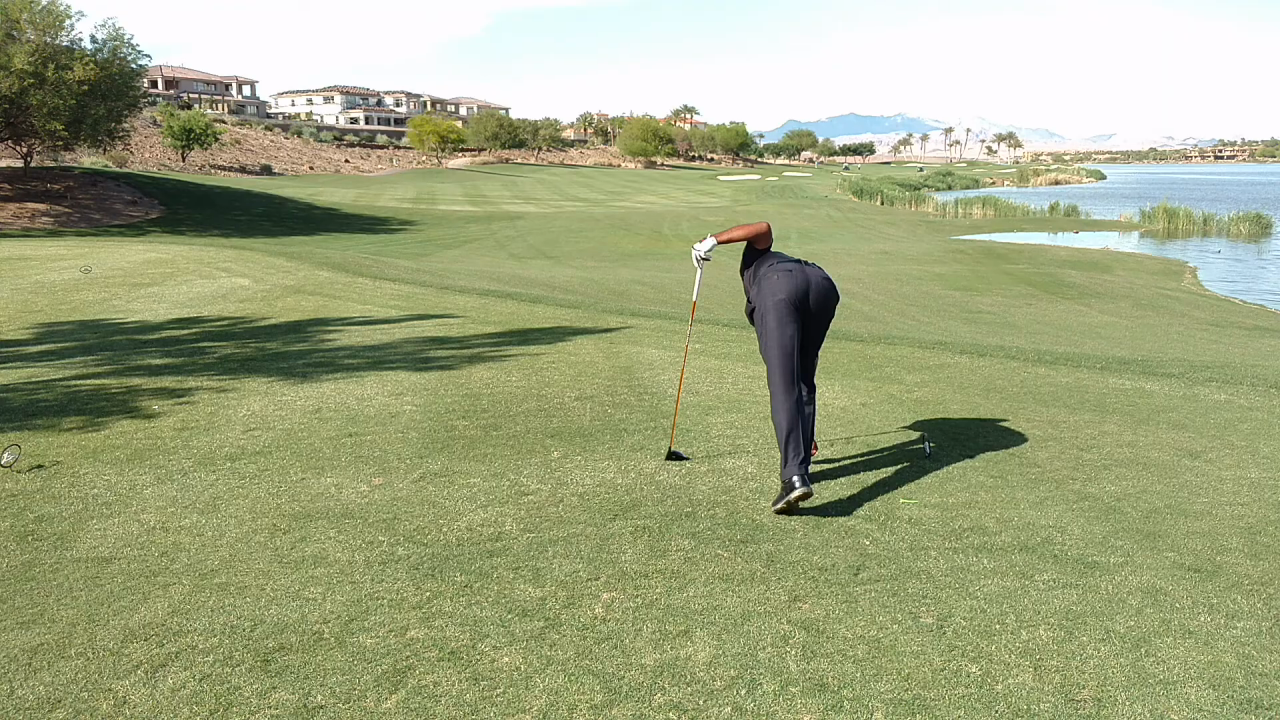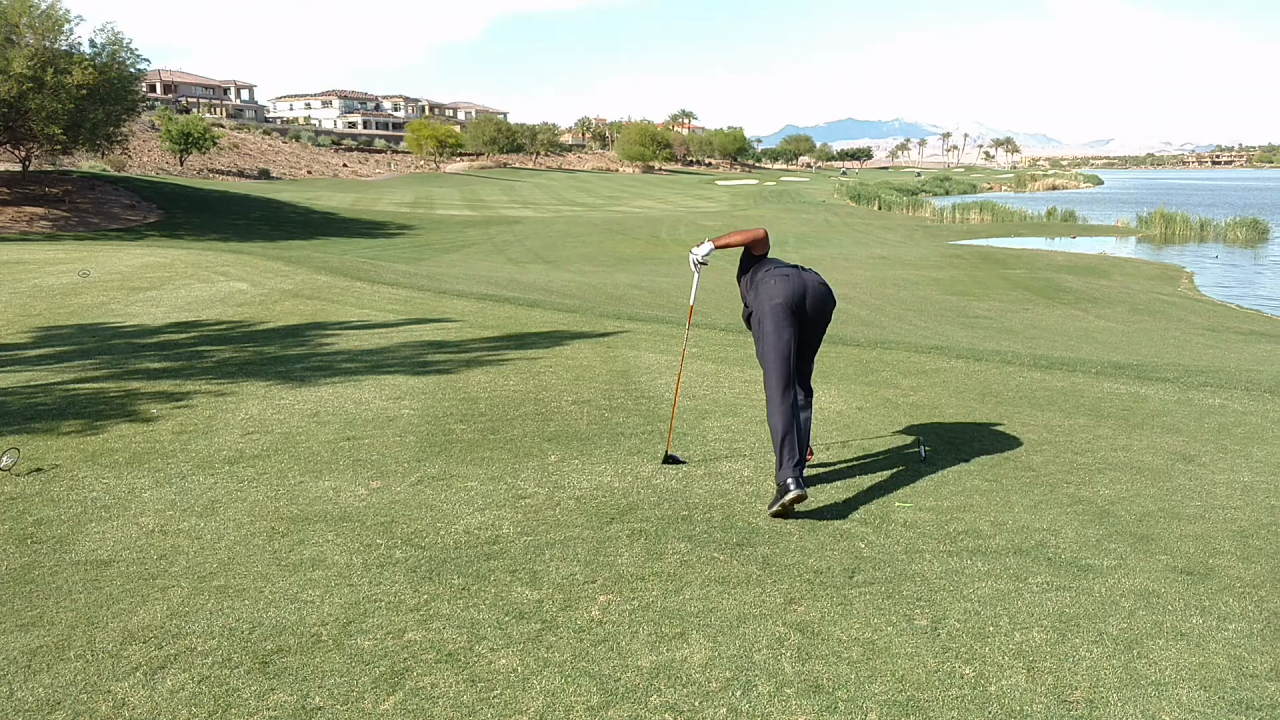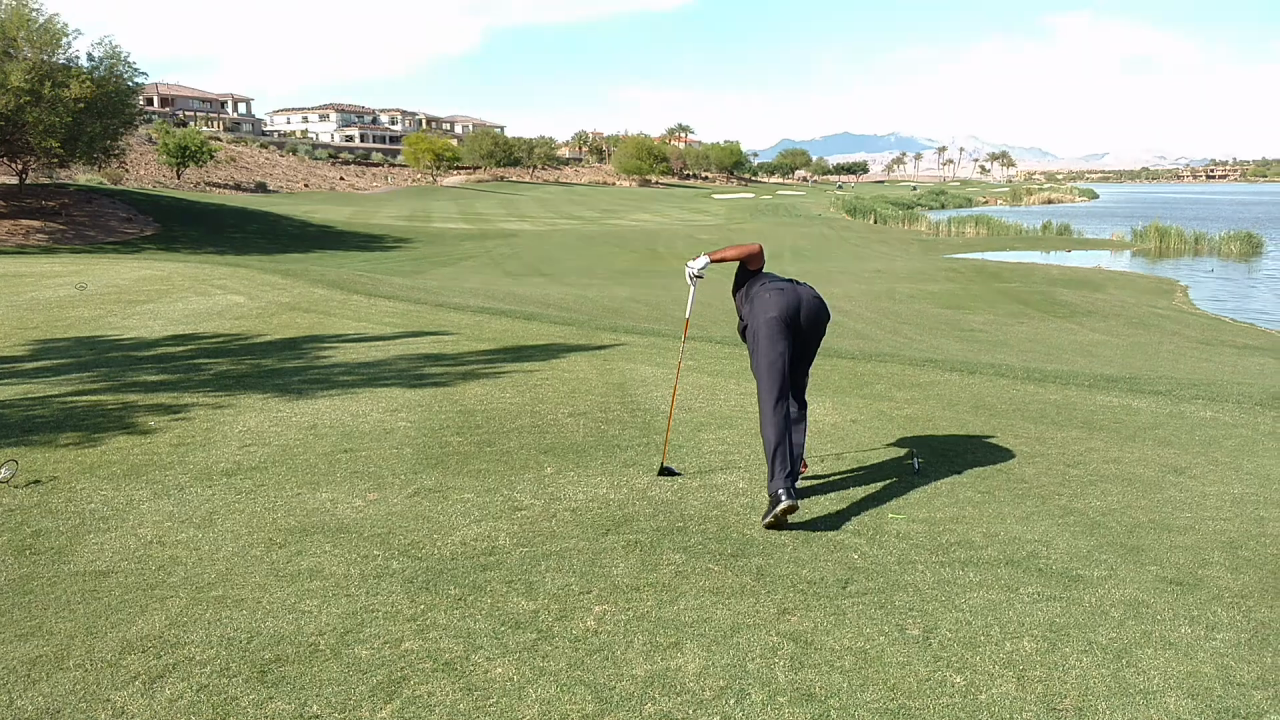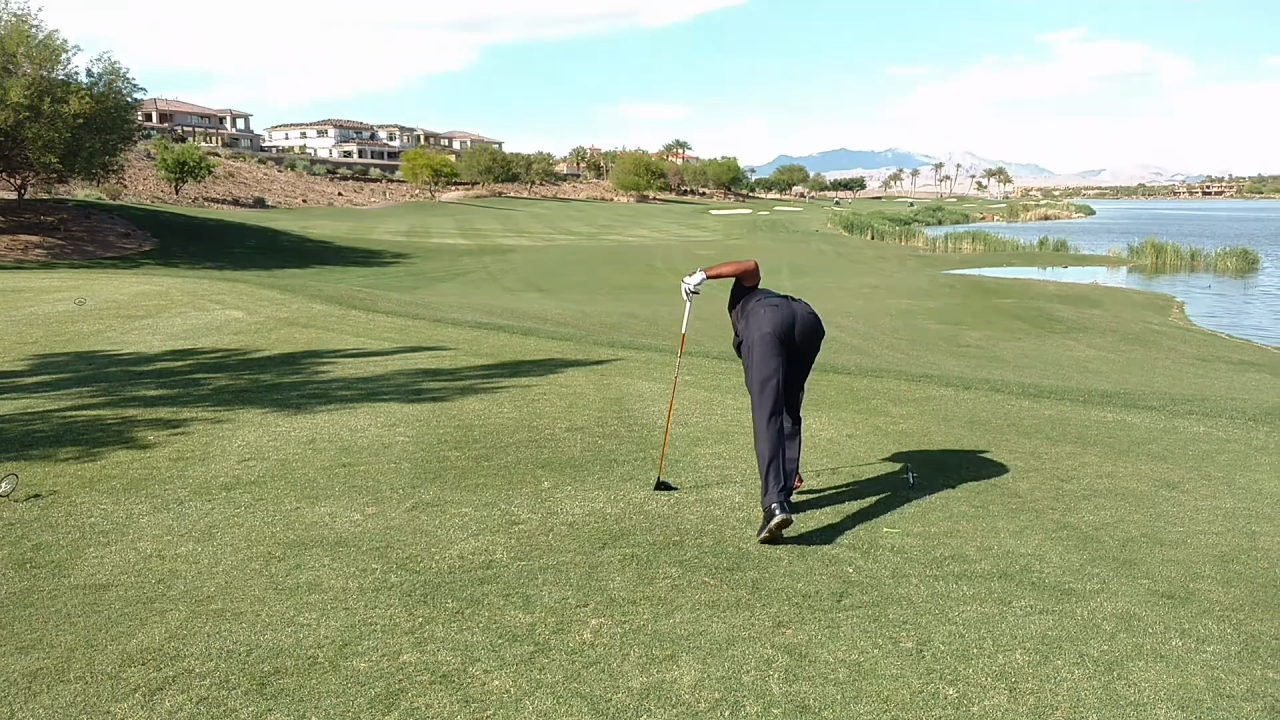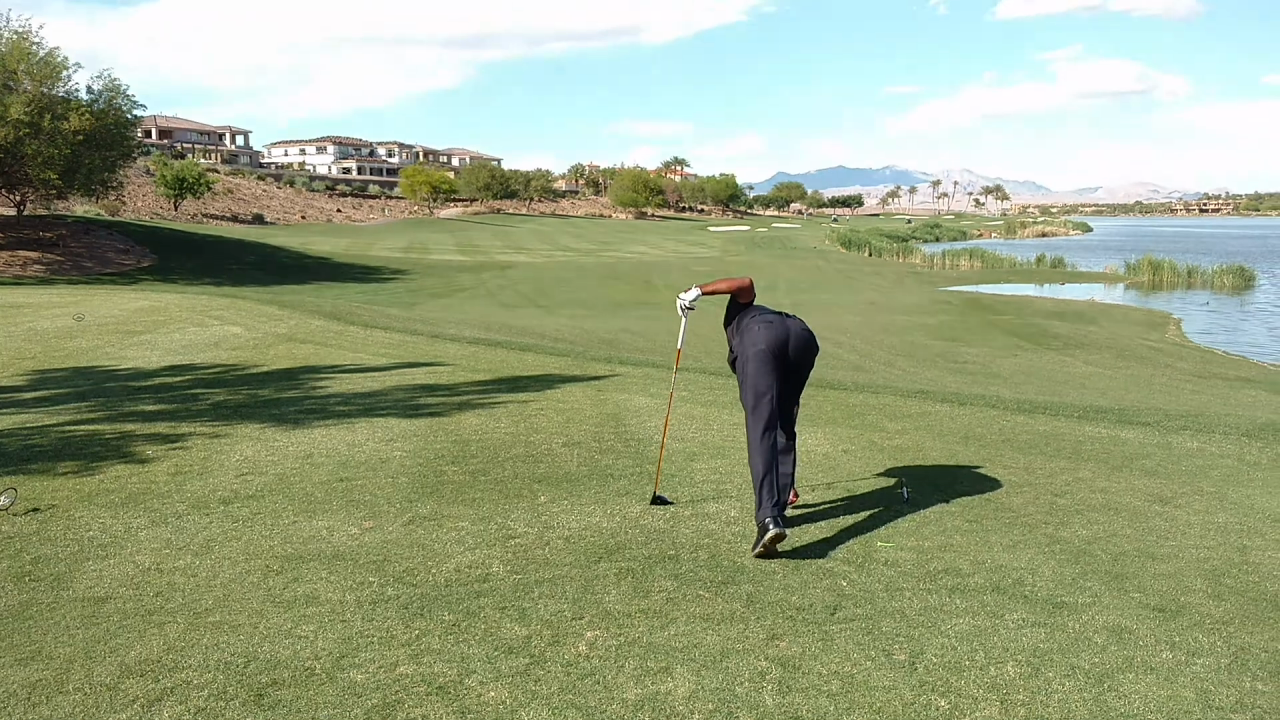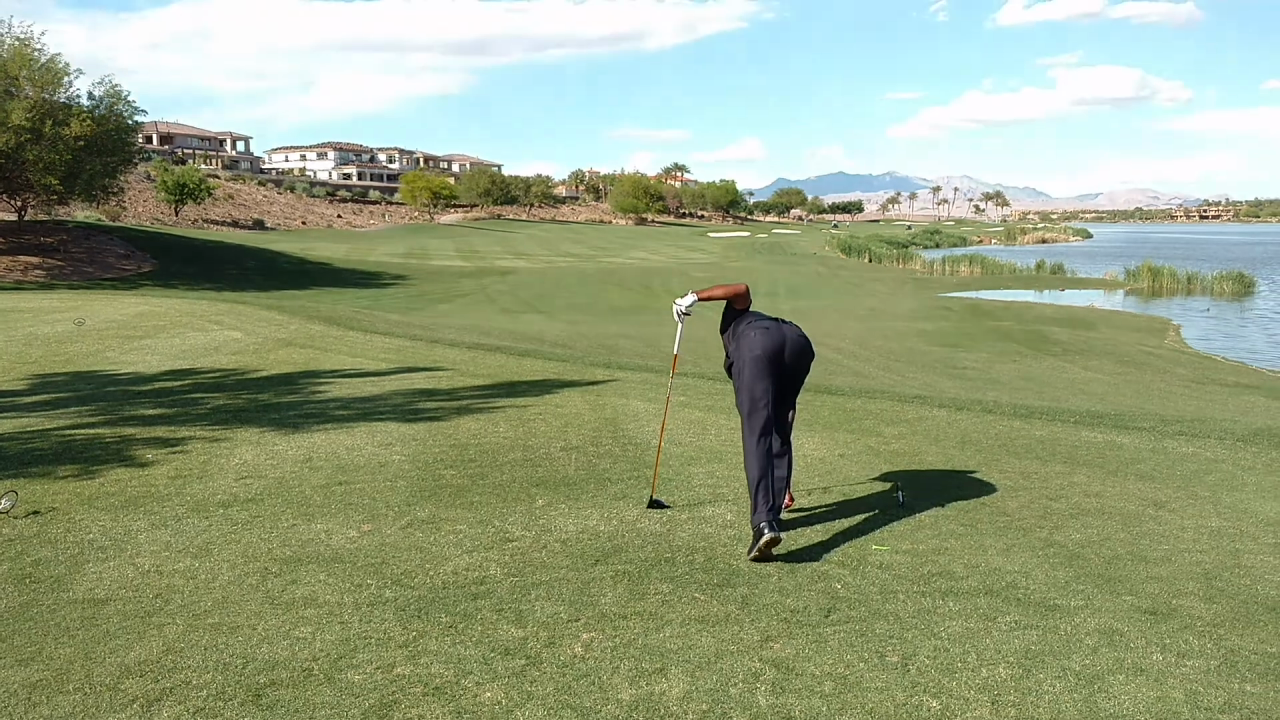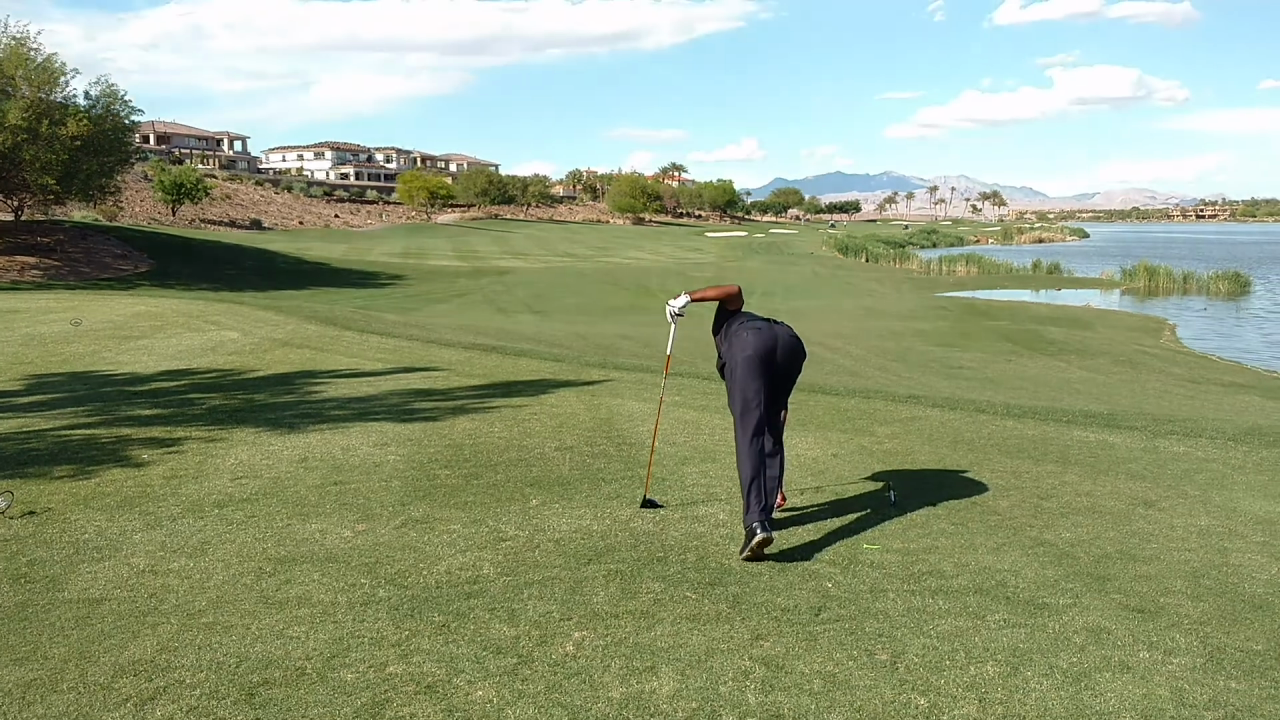
dt=0.1s
person 1, frame 1
left shoulder: (757, 261)
left elbow: (763, 229)
right elbow: (806, 370)
left wrist: (714, 240)
left hip: (778, 285)
right hip: (823, 286)
left knee: (783, 385)
right knee: (804, 379)
left ankle: (795, 476)
right ankle: (799, 466)
person 1, frame 2
left shoulder: (753, 267)
left elbow: (761, 235)
right elbow: (802, 374)
left wrist: (711, 244)
left hip: (775, 291)
right hip: (819, 291)
left knee: (779, 388)
right knee: (800, 385)
left ankle: (790, 479)
right ankle: (795, 469)
person 1, frame 3
left shoulder: (749, 282)
left elbow: (756, 250)
right elbow: (800, 382)
left wrist: (707, 258)
left hip: (770, 304)
right hip: (814, 305)
left knee: (772, 401)
right knee: (794, 396)
left ankle: (781, 490)
right ankle: (787, 481)
person 1, frame 4
left shoulder: (745, 298)
left elbow: (751, 267)
right elbow: (795, 400)
left wrist: (703, 274)
right wrist: (793, 470)
left hip: (765, 320)
right hip: (809, 321)
left knee: (766, 415)
right knee: (789, 412)
left ankle: (775, 504)
right ankle: (782, 495)
person 1, frame 5
left shoulder: (740, 314)
left elbow: (746, 284)
right elbow: (792, 417)
left wrist: (698, 291)
right wrist: (789, 486)
left hip: (759, 336)
right hip: (803, 337)
left knee: (760, 430)
right knee: (784, 428)
left ankle: (769, 519)
right ankle: (777, 509)
person 1, frame 6
left shoulder: (737, 319)
left elbow: (742, 290)
right elbow: (787, 423)
left wrist: (695, 297)
right wrist: (785, 489)
left hip: (756, 343)
right hip: (799, 344)
left knee: (756, 435)
right knee: (779, 433)
left ankle: (764, 523)
right ankle: (772, 512)
person 1, frame 7
left shoulder: (729, 320)
left elbow: (734, 291)
right elbow: (779, 422)
left wrist: (687, 297)
right wrist: (777, 489)
left hip: (748, 342)
right hip: (791, 343)
left knee: (749, 435)
right knee: (770, 431)
left ankle: (756, 523)
right ankle: (764, 512)
